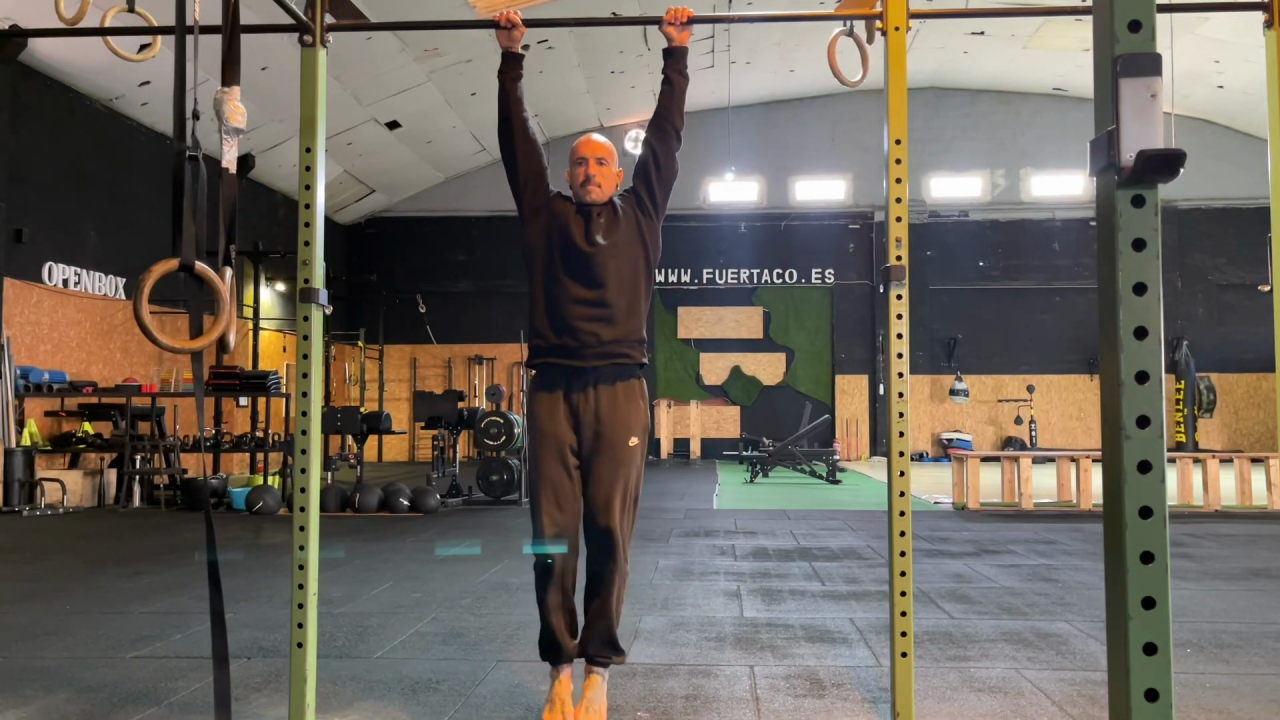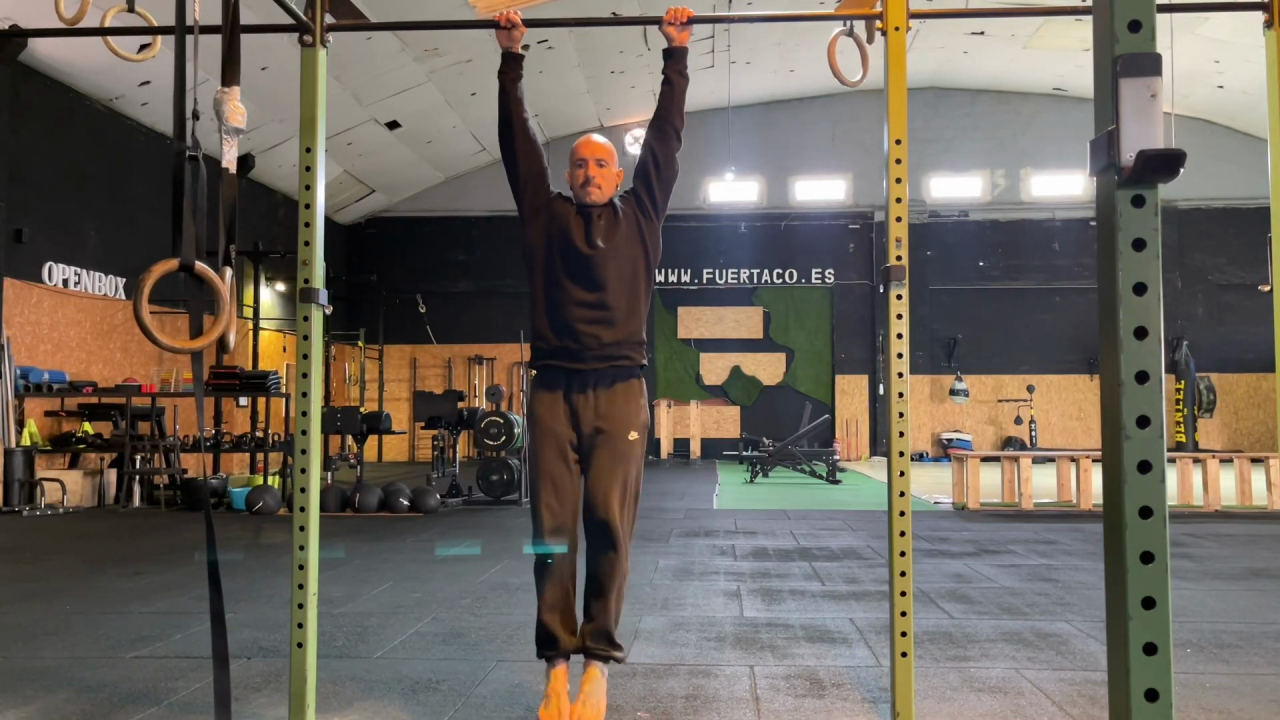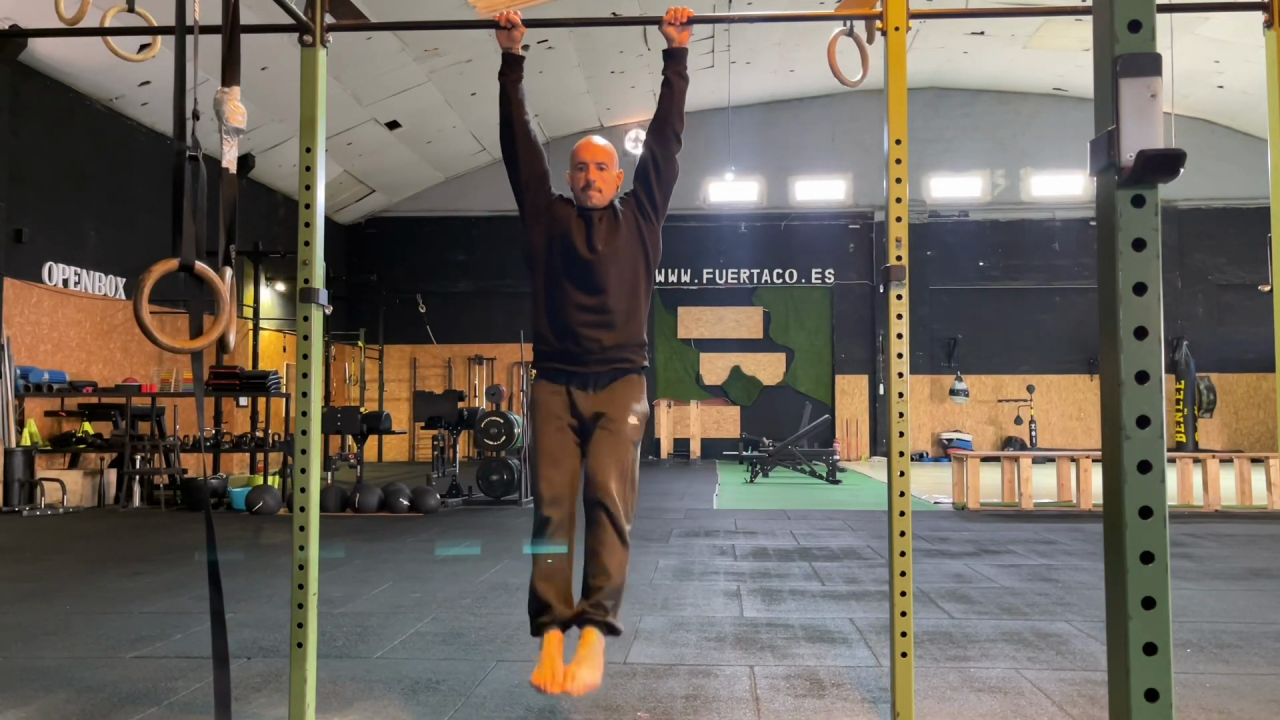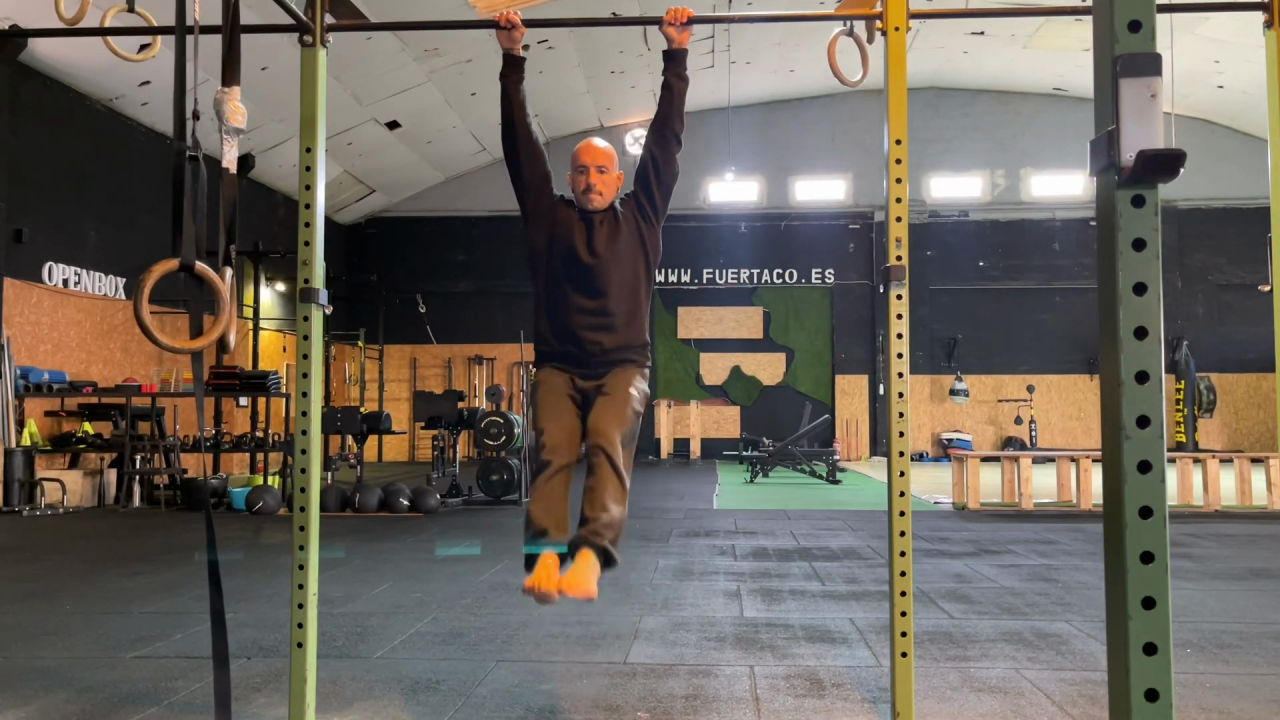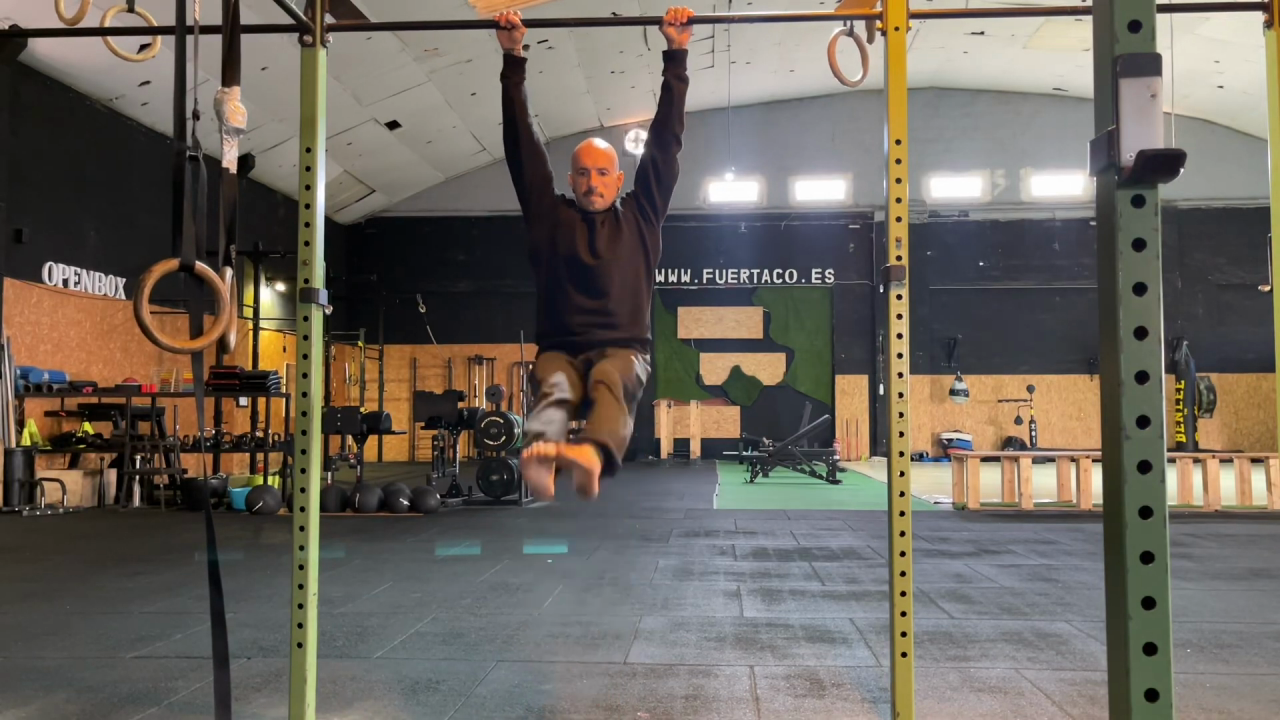
dt=0.1s
person 1, frame 1
left shoulder: (639, 212)
right shoulder: (545, 212)
left elbow: (665, 136)
right elbow: (517, 138)
left hip: (619, 386)
right hip: (554, 385)
left knee: (609, 529)
right knee: (553, 530)
person 1, frame 2
left shoulder: (638, 213)
right shoulder: (546, 214)
left elbow: (665, 138)
right elbow: (518, 141)
right wrist: (511, 58)
left hip: (619, 387)
right hip: (555, 386)
left knee: (609, 522)
right knee: (552, 526)
person 1, frame 3
left shoulder: (637, 218)
right shoulder: (550, 215)
left elbow: (662, 144)
right elbow: (521, 144)
left wrist: (675, 59)
right wrist: (512, 57)
left hip: (621, 386)
right hip: (556, 384)
left knee: (609, 496)
right knee: (552, 506)
left ankle: (592, 635)
right ankle: (550, 631)
person 1, frame 4
left shoulder: (639, 215)
right shoulder: (549, 215)
left elbow: (664, 141)
right elbow: (520, 142)
left wrist: (676, 56)
right wrist: (512, 58)
left hip: (621, 369)
right hip: (559, 371)
left knee: (610, 444)
right knee: (552, 454)
left ankle: (588, 557)
right ankle: (545, 560)
person 1, frame 5
left shoulder: (639, 217)
right shoulder: (552, 215)
left elbow: (664, 144)
right elbow: (522, 146)
left wrist: (675, 55)
right wrist: (514, 60)
left hip: (623, 352)
right hip: (561, 352)
left knee: (609, 383)
right knee: (552, 392)
left ankle: (591, 456)
right ankle: (544, 454)
